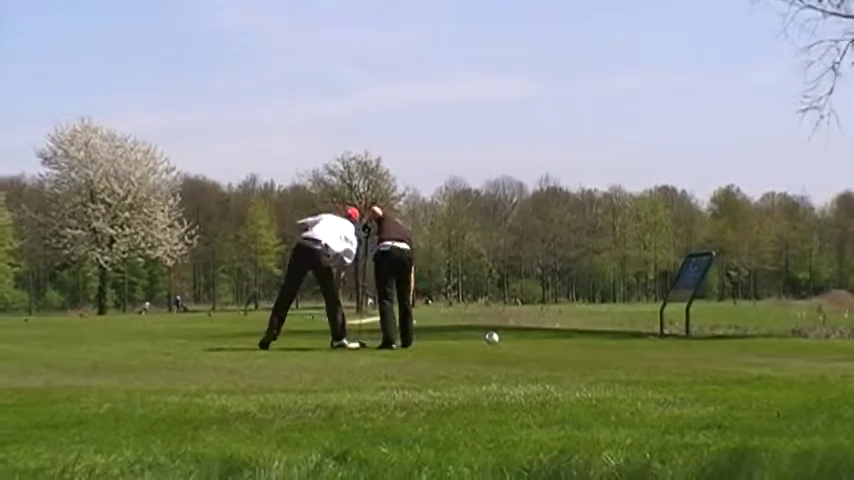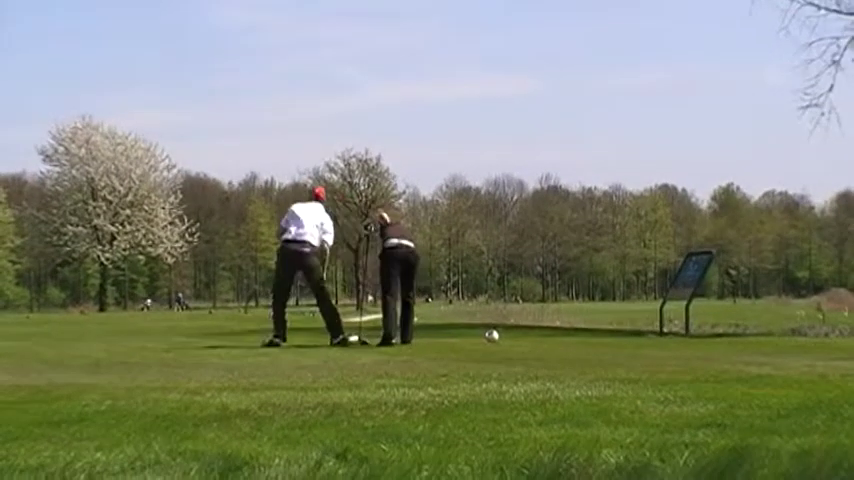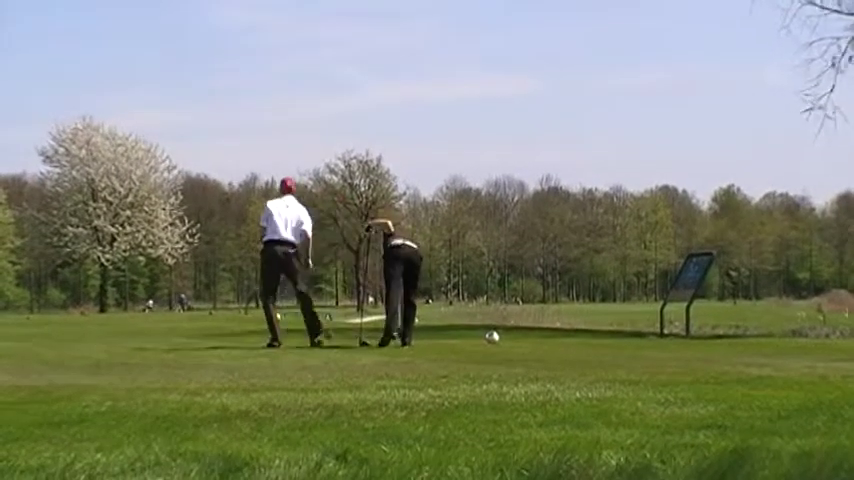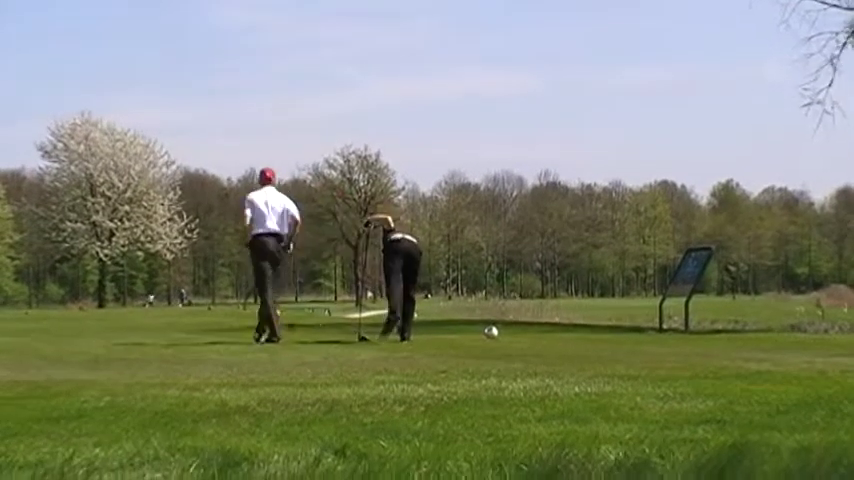
dt=0.2s
person 1, frame 1
left shoulder: (328, 218)
right shoulder: (352, 237)
left elbow: (300, 224)
right elbow: (344, 262)
left hip: (303, 246)
right hip: (322, 251)
left knee: (286, 292)
right knee: (332, 297)
left ankle: (271, 333)
right ankle: (338, 339)
person 1, frame 2
left shoulder: (296, 207)
right shoulder: (325, 217)
left elbow: (280, 231)
right elbow: (325, 246)
right wrist: (323, 270)
left hip: (287, 249)
right hip: (307, 251)
left knee: (279, 295)
right knee: (321, 294)
left ankle: (278, 336)
right ankle: (337, 335)
person 1, frame 3
left shoulder: (270, 204)
right shoulder: (301, 209)
left elbow: (262, 231)
right elbow: (308, 235)
right wrist: (309, 258)
left hip: (270, 249)
right hip: (290, 251)
left knee: (268, 295)
right knee: (302, 293)
left ankle: (275, 338)
right ankle: (315, 334)
person 1, frame 4
left shoulder: (252, 197)
right shoulder: (284, 199)
left elbow: (247, 223)
right elbow: (297, 220)
left wrist: (249, 237)
right wrist: (290, 241)
left hip: (260, 242)
right hip: (278, 243)
left knee: (265, 288)
right knee: (267, 287)
left ankle: (273, 333)
right ankle: (263, 328)
person 2, frame 1
left shoulder: (385, 219)
right shoulder: (407, 233)
left elbow: (375, 210)
right elbow: (411, 270)
left wrist: (367, 222)
right wrist: (410, 295)
left hip: (385, 252)
right hip: (405, 254)
left knee: (385, 298)
right knee: (404, 301)
left ankle: (389, 340)
right ankle: (407, 339)
person 2, frame 2
left shoulder: (388, 225)
right shoulder: (408, 236)
left elbow: (383, 215)
left hip: (392, 250)
right hip: (411, 252)
left knee: (390, 294)
right knee: (408, 296)
left ankle: (389, 335)
right ankle: (407, 337)
person 2, frame 3
left shoulder: (391, 234)
left elbow: (388, 223)
left wrist: (371, 224)
left hip: (395, 251)
right hip: (414, 253)
left knee: (393, 290)
right knee: (410, 298)
left ankle: (391, 330)
right ankle: (406, 338)
person 2, frame 4
left shoulder: (390, 233)
left elbow: (388, 219)
left wrist: (370, 220)
left hip: (396, 245)
right hip: (414, 248)
left knee: (393, 282)
right knee: (410, 293)
left ankle: (394, 313)
right ankle: (406, 333)
